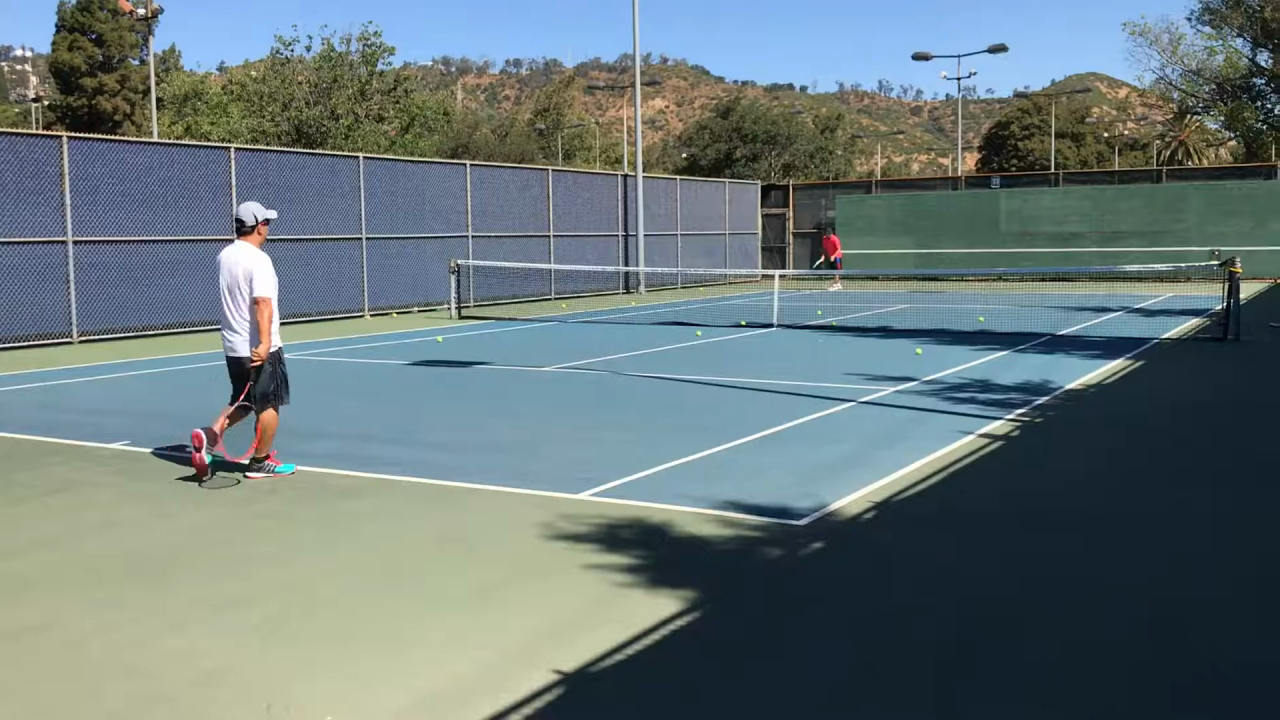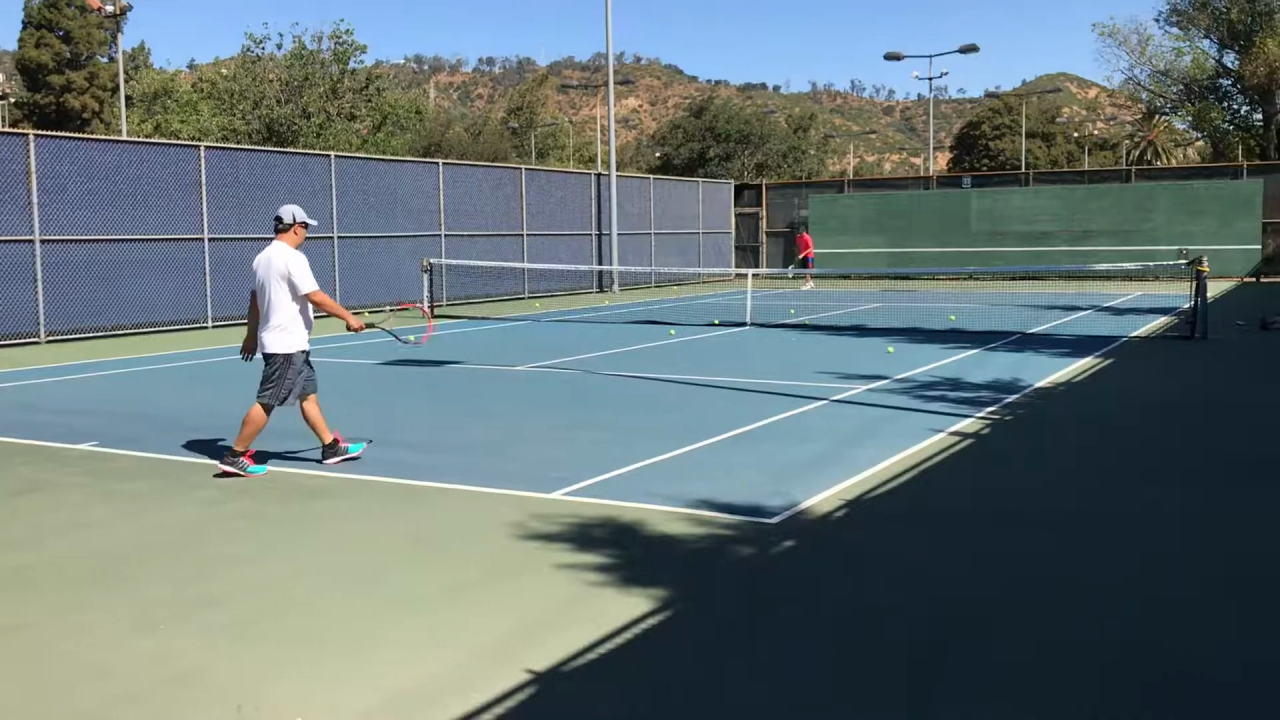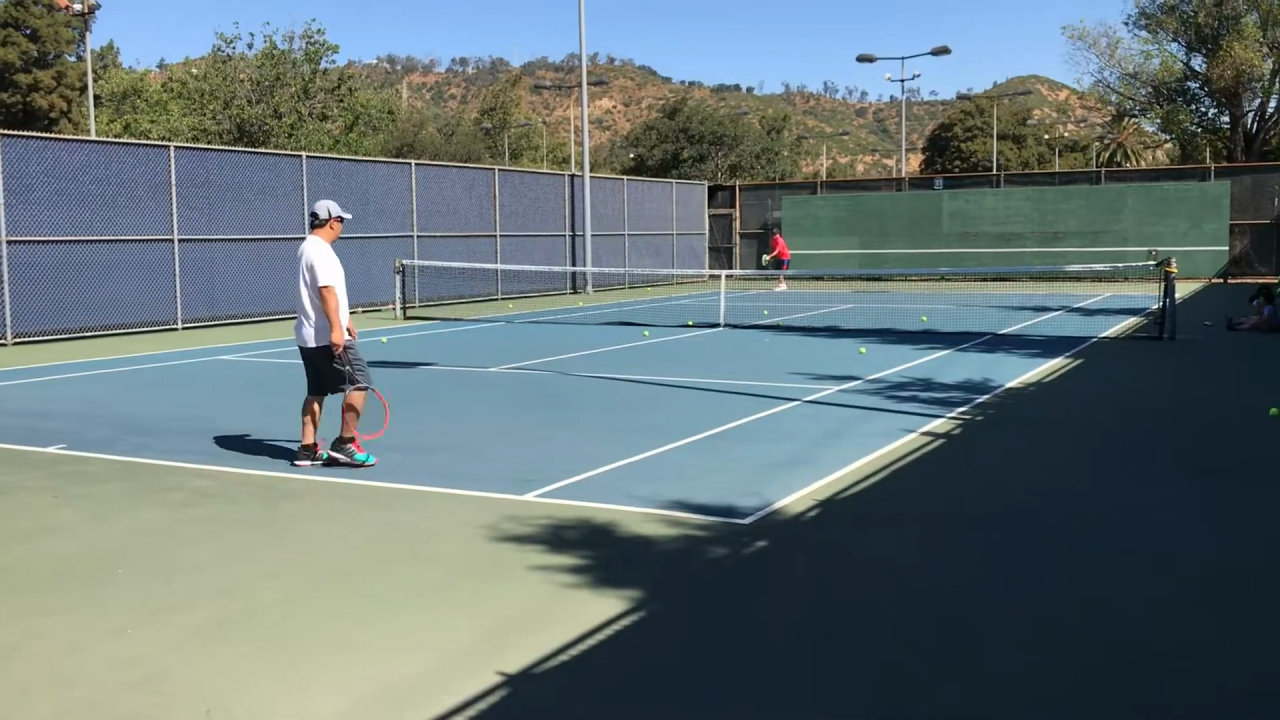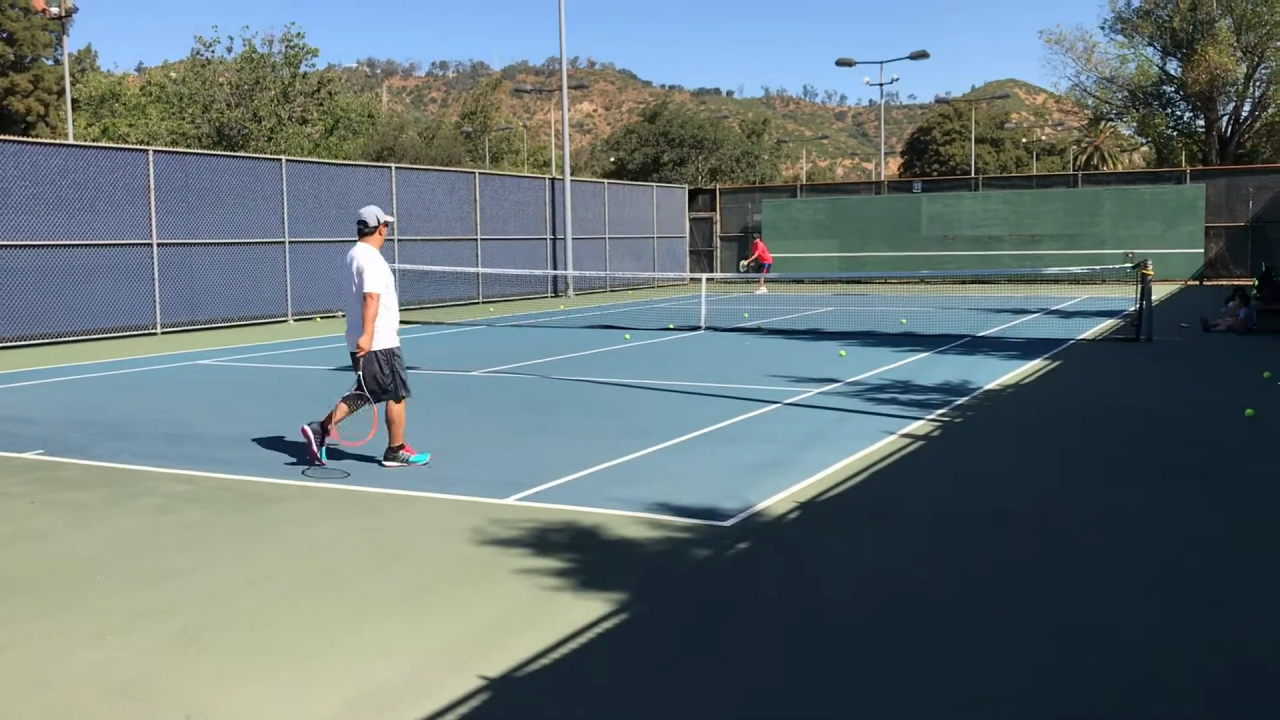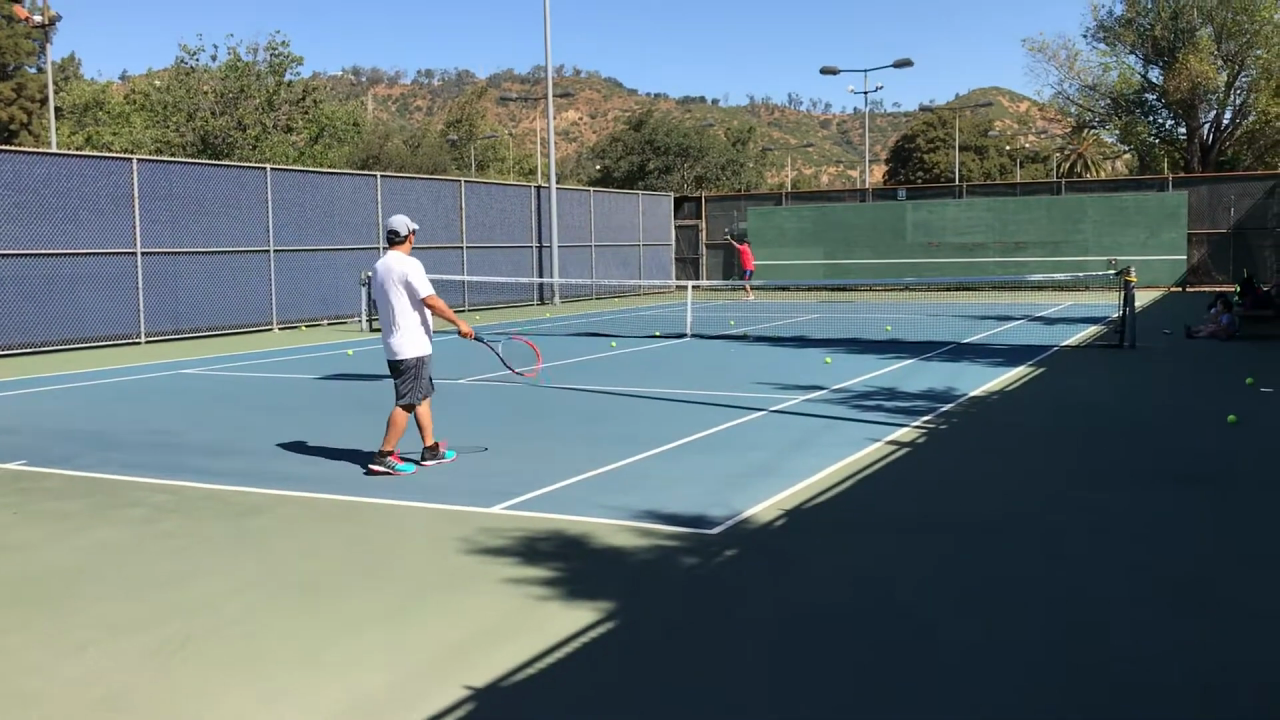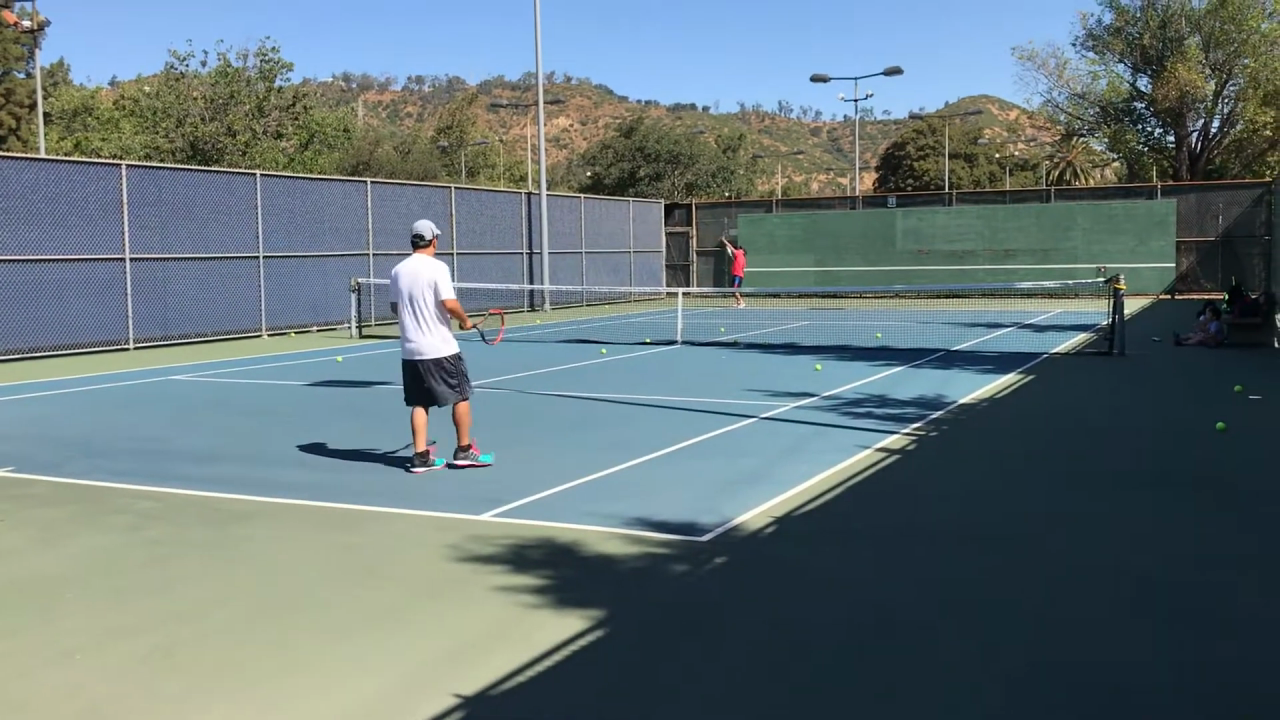
dt=0.4s
person 1, frame 1
left shoulder: (225, 256)
right shoulder: (258, 259)
right elbow: (263, 304)
right wrist: (265, 342)
left hip: (234, 345)
right hip: (259, 348)
left knee: (244, 402)
right knee: (271, 404)
left ankle: (207, 435)
right ankle: (261, 461)
person 1, frame 2
left shoulder: (263, 257)
right shoulder: (292, 258)
left elbow: (254, 300)
right elbow: (316, 296)
left wrist: (251, 335)
right wrist: (348, 317)
left hip: (280, 341)
right hip: (287, 344)
left knee: (308, 393)
right knee: (266, 400)
left ankle: (331, 447)
right ankle: (236, 455)
person 1, frame 3
left shoulder: (308, 247)
right shoulder: (321, 251)
right elbow: (328, 292)
left wrist: (343, 323)
right wrist: (336, 328)
left hip: (309, 336)
right hip: (326, 337)
left knee: (316, 392)
right knee: (358, 384)
left ankle: (308, 449)
right ankle: (345, 443)
person 1, frame 4
left shoulder: (354, 254)
right shoulder: (372, 258)
right elbow: (371, 298)
right wrist: (368, 334)
left hip: (363, 341)
right hip: (380, 342)
left knee: (363, 394)
right knee: (397, 394)
left ankle: (320, 429)
right ankle: (396, 451)
person 1, frame 5
left shoulder: (378, 267)
right shoulder: (409, 265)
right elbow: (431, 301)
right wrist: (459, 323)
left hip: (395, 345)
right hip: (413, 347)
left knee: (423, 396)
right knee: (407, 402)
left ankle: (431, 449)
right ankle: (385, 456)
person 1, frame 6
left shoulder: (398, 270)
right shoulder: (437, 268)
left elbow: (395, 308)
right elbow: (450, 305)
right wrist: (464, 320)
left hip: (410, 350)
right hip: (440, 348)
left knee: (419, 404)
right knee: (461, 396)
left ankle: (421, 456)
right ankle: (464, 450)
